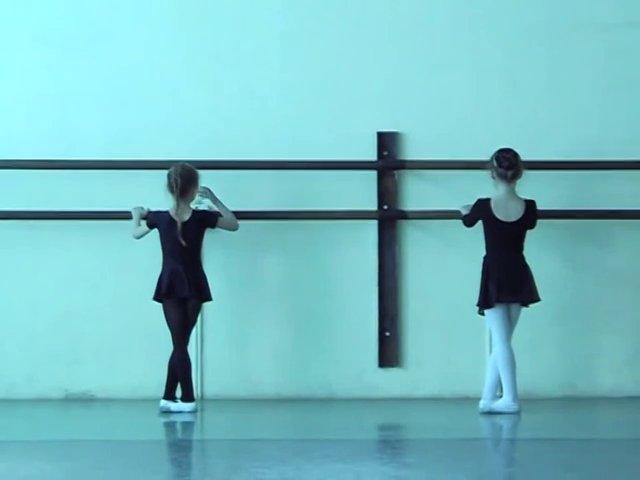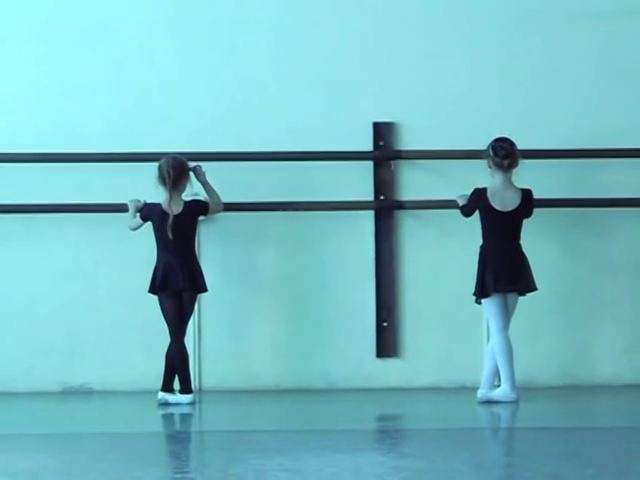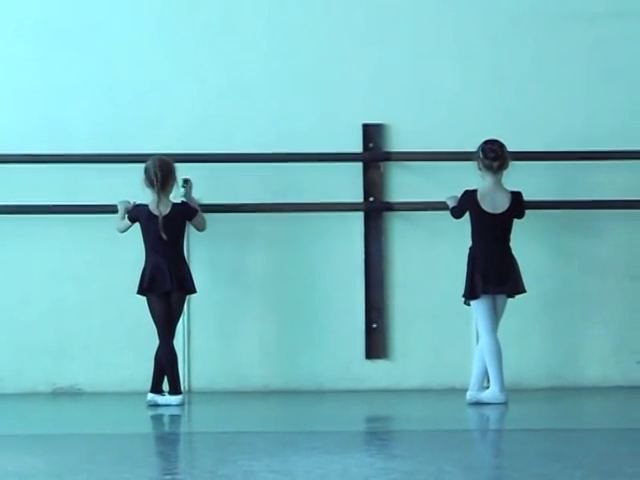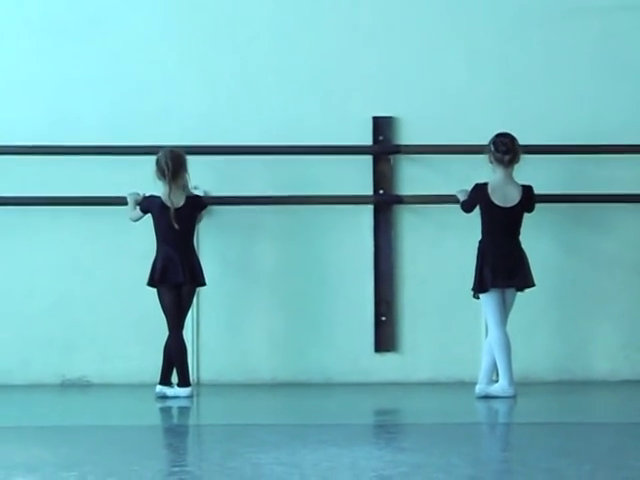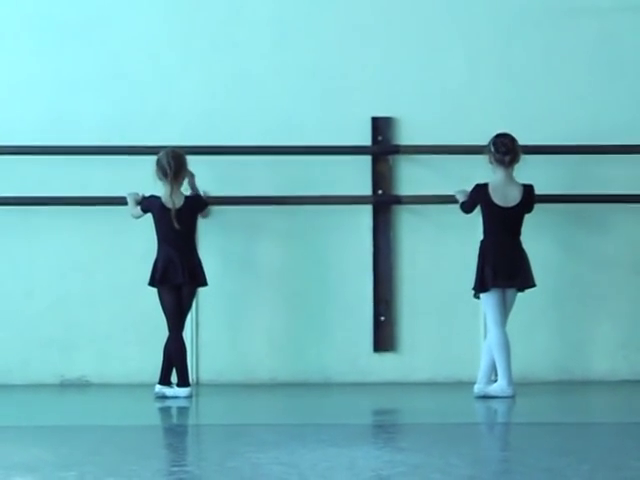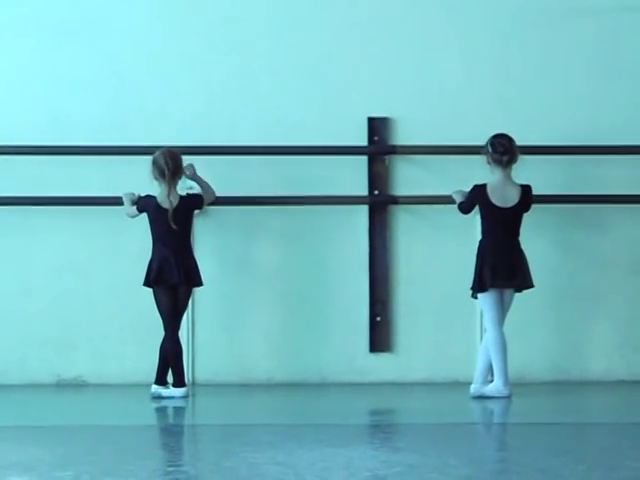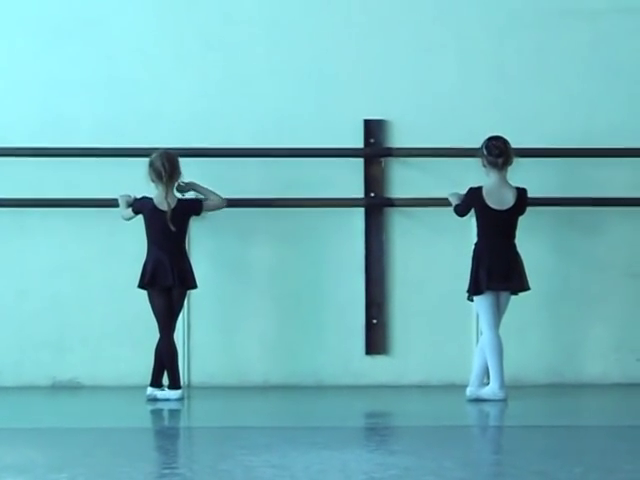
dt=0.4s
person 1, frame 1
left shoulder: (484, 206)
right shoulder: (528, 207)
left elbow: (468, 222)
left wrist: (465, 211)
left hip: (494, 277)
right hip: (518, 277)
left knee: (500, 340)
right knee: (501, 341)
left ankle: (510, 398)
right ankle: (488, 397)
person 1, frame 2
left shoulder: (480, 195)
right shoulder: (525, 196)
left elbow: (466, 212)
left wrist: (462, 200)
left hip: (491, 267)
right hip: (514, 266)
left knee: (498, 329)
right knee: (498, 330)
left ankle: (508, 388)
right ankle: (486, 387)
person 1, frame 3
left shoulder: (471, 197)
right shoulder: (515, 199)
left elbow: (456, 213)
left wrist: (451, 202)
left hip: (480, 268)
right hip: (503, 269)
left knee: (486, 332)
right knee: (487, 332)
left ankle: (497, 389)
right ankle: (475, 388)
person 1, frame 4
left shoulder: (481, 191)
right shoulder: (526, 193)
left elbow: (467, 207)
left wrist: (462, 196)
left hip: (489, 262)
right hip: (513, 263)
left knee: (495, 325)
right knee: (496, 326)
left ankle: (506, 383)
right ankle: (484, 382)
person 1, frame 5
left shoulder: (482, 191)
right shoulder: (526, 192)
left elbow: (466, 208)
left wrist: (461, 196)
left hip: (491, 262)
right hip: (514, 262)
left knee: (495, 325)
right knee: (496, 326)
left ankle: (505, 383)
right ankle: (483, 381)
person 1, frame 6
left shoulder: (480, 192)
right shoulder: (525, 192)
left elbow: (464, 208)
left wrist: (458, 197)
left hip: (489, 262)
right hip: (512, 262)
left knee: (492, 325)
right knee: (493, 326)
left ankle: (501, 383)
right ankle: (479, 381)
person 1, frame 7
left shoulder: (476, 194)
right shoulder: (520, 195)
left elbow: (461, 211)
left wrist: (455, 199)
left hip: (485, 264)
right hip: (508, 265)
left knee: (489, 328)
right knee: (490, 328)
left ankle: (497, 386)
right ankle: (476, 385)
person 2, frame 1
left shoulder: (159, 218)
right shoulder: (202, 217)
left elbow: (136, 233)
right elbow: (234, 224)
left wrist: (137, 216)
right wrist: (214, 199)
left hip: (170, 285)
right hip: (194, 285)
left knee: (179, 344)
right knee: (181, 343)
left ankle: (188, 399)
right ankle: (169, 398)
person 2, frame 2
left shoulder: (152, 210)
right shoulder: (193, 208)
left elbow: (132, 225)
right elbow: (219, 206)
left wrist: (133, 208)
right wrist: (203, 180)
left hip: (165, 277)
right hip: (189, 277)
left knee: (176, 335)
right knee: (178, 335)
left ankle: (186, 391)
right ankle: (167, 390)
person 2, frame 3
left shoulder: (140, 212)
right shoulder: (183, 210)
left elbow: (120, 227)
right elbow: (202, 226)
left wrist: (122, 210)
right wrist: (189, 196)
left hip: (154, 278)
right hip: (177, 278)
left knee: (165, 337)
right knee: (167, 337)
left ankle: (175, 392)
right ankle: (156, 391)
person 2, frame 4
left shoulder: (152, 203)
right shoulder: (194, 202)
left elbow: (132, 216)
left wrist: (132, 201)
right wrist: (186, 190)
left hip: (164, 270)
right hip: (188, 270)
left knee: (174, 329)
right knee: (176, 328)
left ankle: (184, 384)
right ankle: (164, 383)
person 2, frame 5
left shoulder: (153, 203)
right shoulder: (193, 202)
left elbow: (135, 213)
right elbow: (205, 212)
left wrist: (132, 200)
right wrist: (193, 186)
left hip: (165, 270)
right hip: (189, 270)
left knee: (174, 329)
right knee: (176, 329)
left ankle: (183, 384)
right ankle: (164, 383)
person 2, frame 6
left shoulder: (148, 203)
right shoulder: (189, 202)
left elbow: (130, 212)
right elbow: (211, 196)
left wrist: (127, 199)
right wrist: (195, 177)
left hip: (160, 270)
right hip: (184, 270)
left knee: (170, 329)
right knee: (172, 329)
left ankle: (179, 384)
right ankle: (160, 383)
person 2, frame 7
left shoulder: (145, 205)
right shoulder: (187, 206)
left elbow: (125, 215)
right elbow: (220, 202)
left wrist: (123, 202)
right wrist: (193, 187)
left hip: (155, 272)
right hip: (179, 273)
left knee: (165, 331)
right knee: (167, 331)
left ankle: (175, 387)
right ankle: (156, 385)
